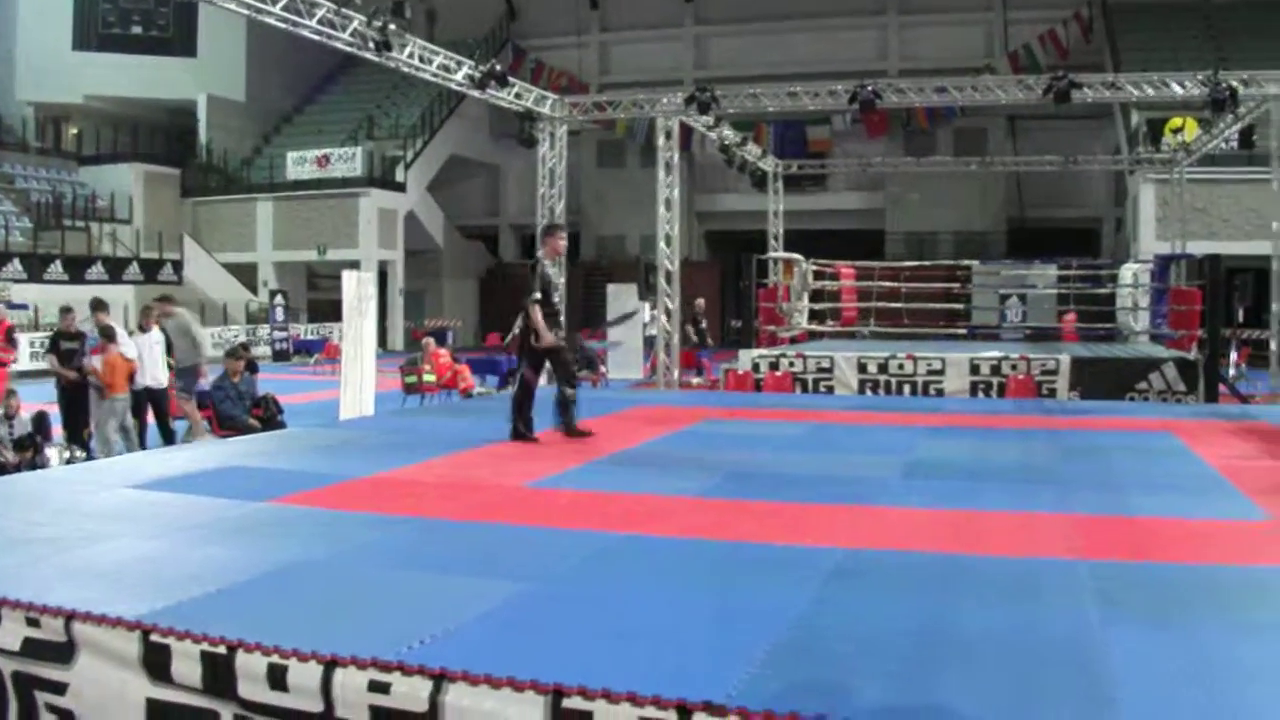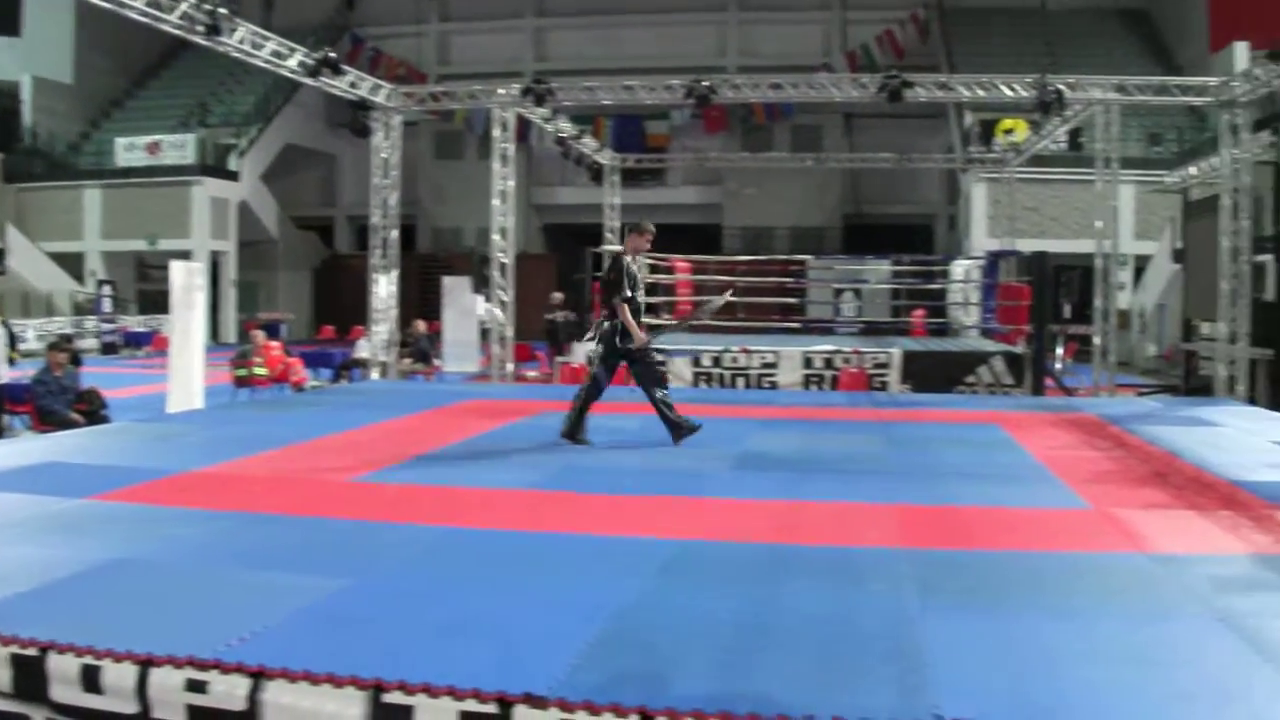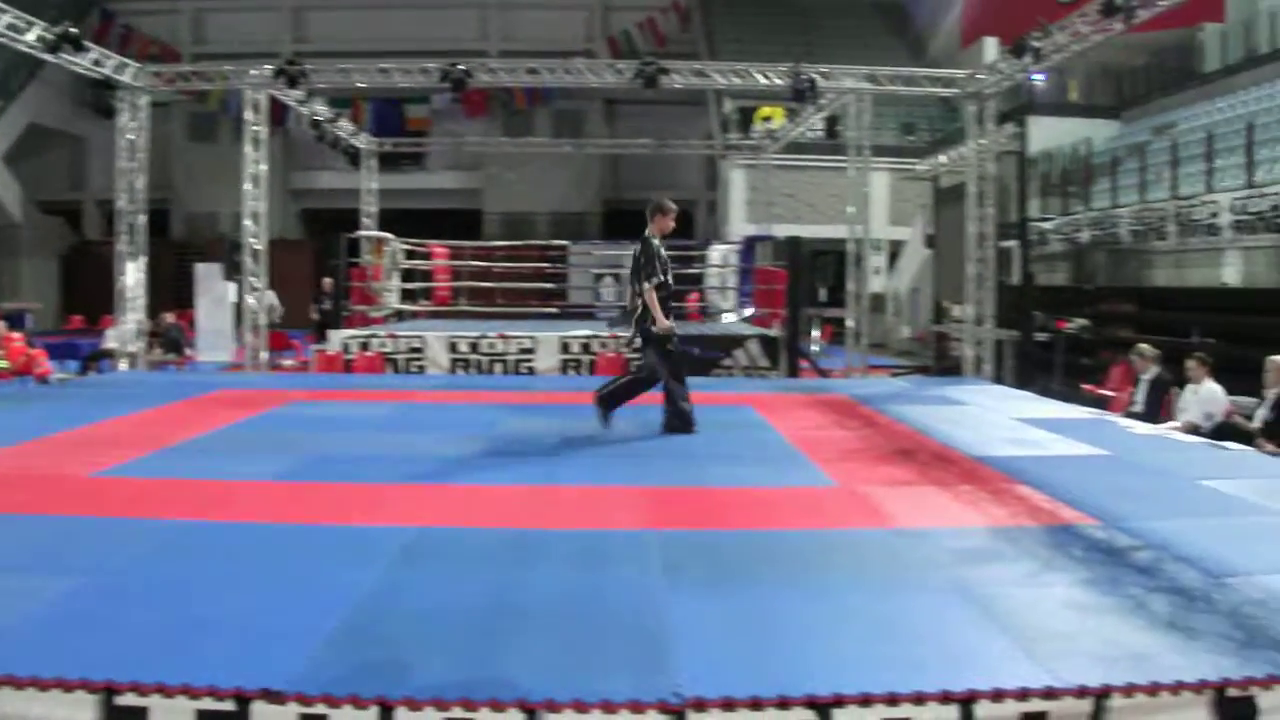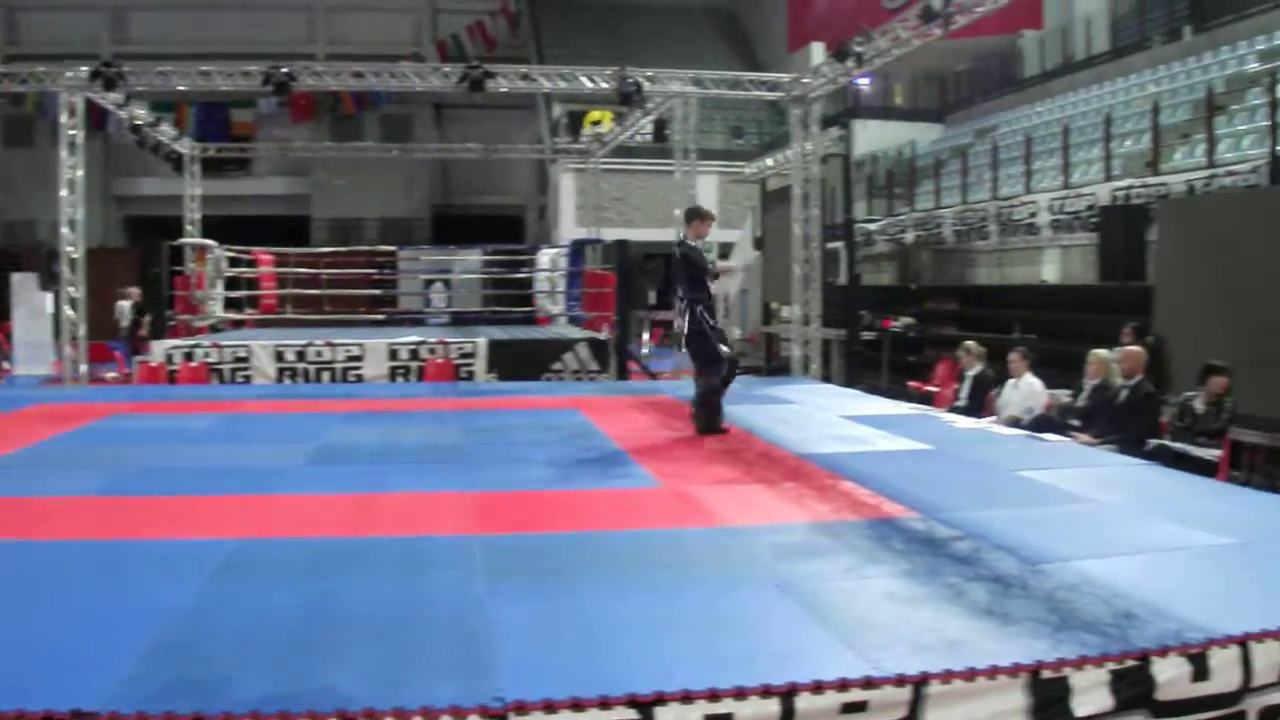
dt=1s
person 1, frame 1
left shoulder: (553, 266)
right shoulder: (538, 266)
right elbow: (532, 303)
right wrist: (543, 333)
left hip: (553, 332)
right hip: (536, 334)
left knee: (568, 374)
right knee: (528, 381)
left ankle: (567, 424)
right ankle: (520, 429)
person 1, frame 2
left shoulder: (630, 262)
right shoulder: (620, 263)
right elbow: (619, 303)
right wrist: (635, 331)
left hip: (630, 335)
right hip: (617, 334)
left knee: (654, 377)
right knee: (598, 381)
left ankle: (678, 426)
right ankle: (572, 428)
person 1, frame 3
left shoulder: (651, 245)
right shoulder: (649, 247)
left elbow: (636, 285)
right elbow: (647, 288)
right wrist: (660, 319)
left hip: (651, 318)
right hip: (652, 320)
left knee: (673, 368)
right knee: (652, 371)
left ankle: (680, 420)
right ankle: (607, 398)
person 1, frame 4
left shoulder: (684, 248)
right shoulder: (690, 249)
right elbow: (710, 269)
left hip: (692, 314)
right hip: (697, 315)
left knee: (707, 366)
right knee: (726, 361)
left ankle: (710, 422)
right ankle: (703, 412)
